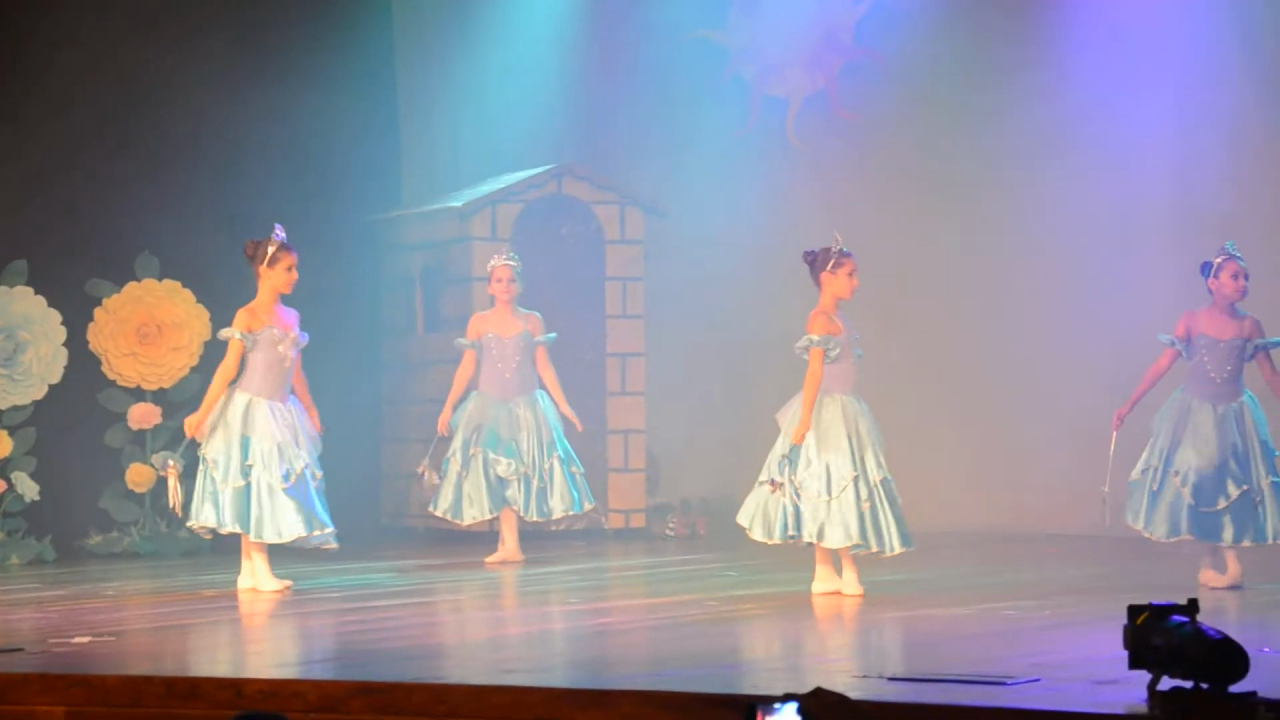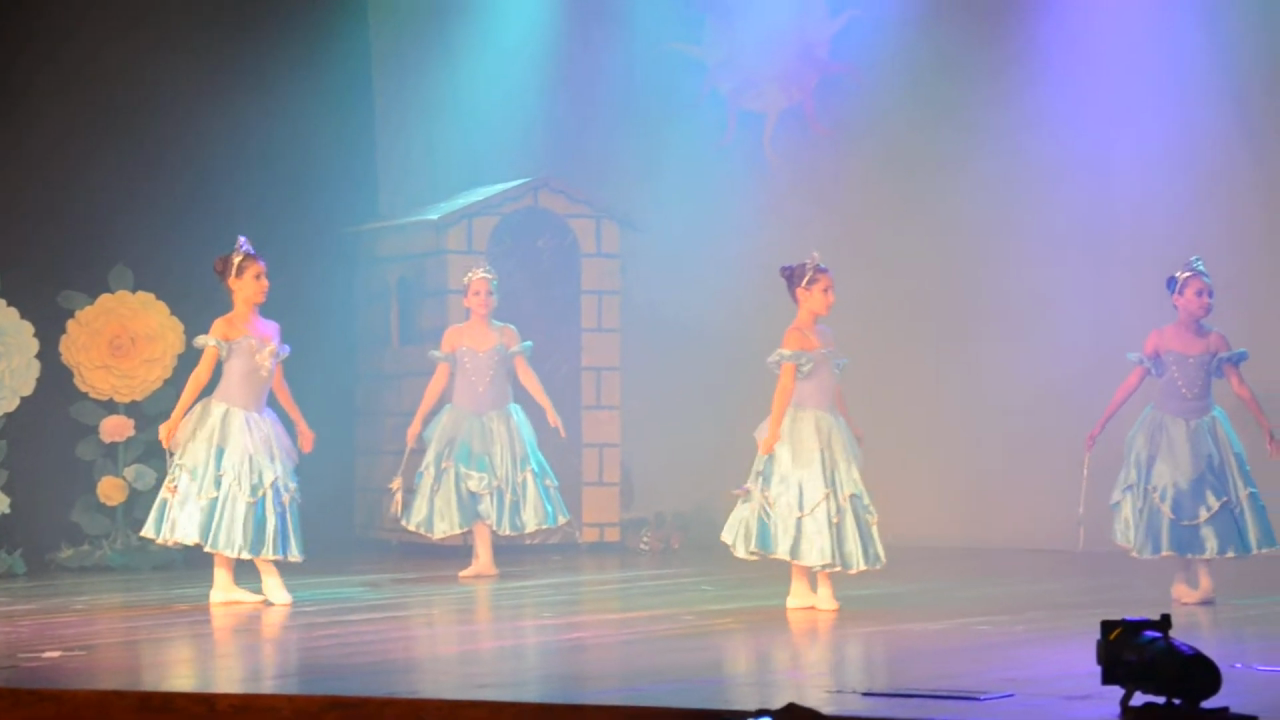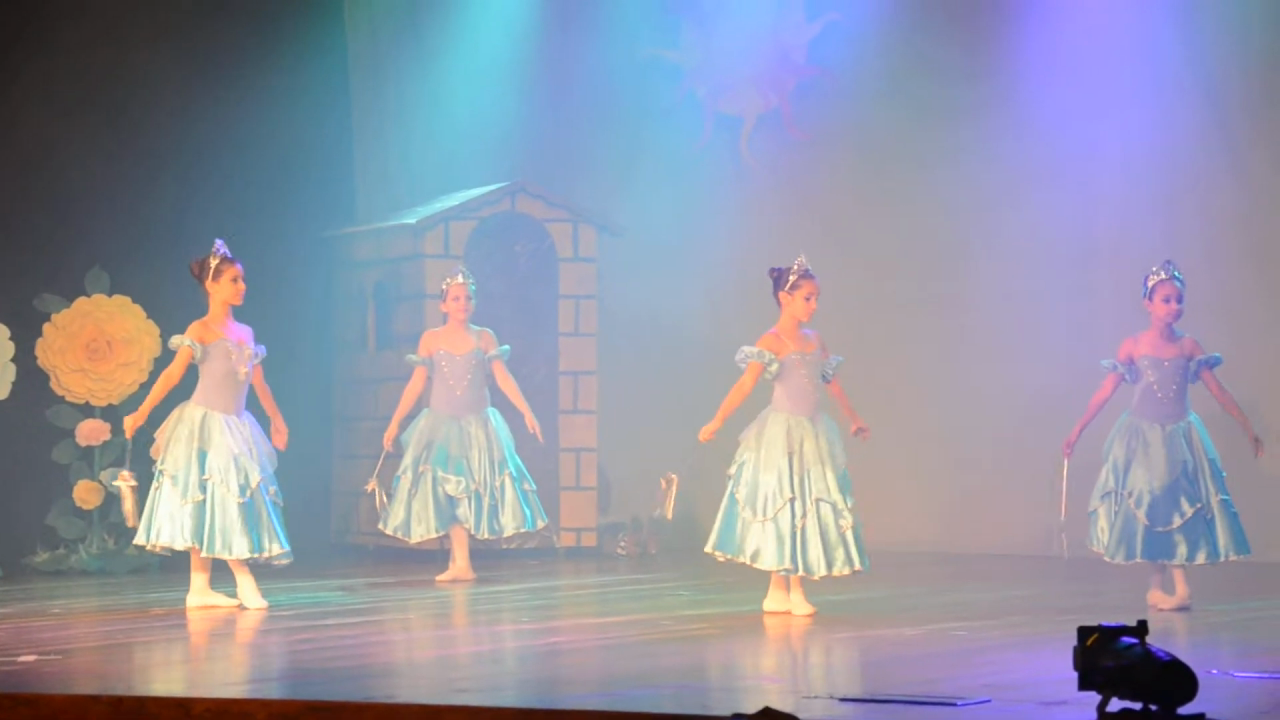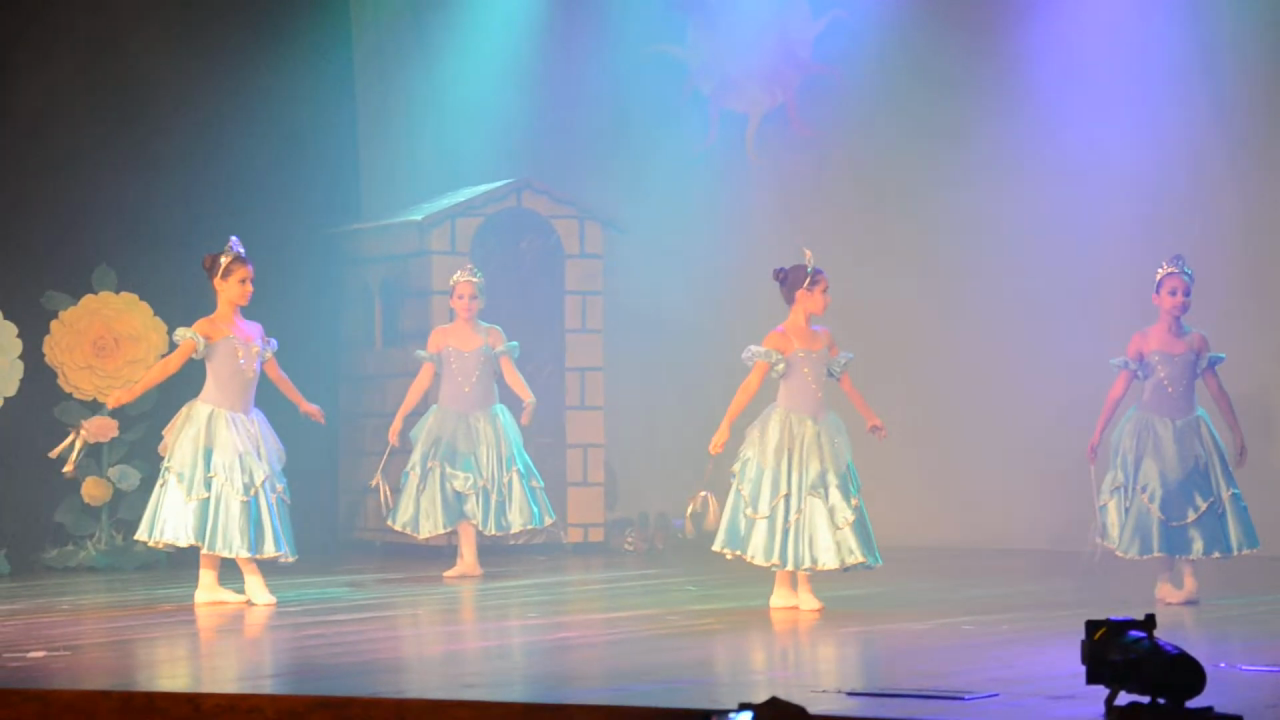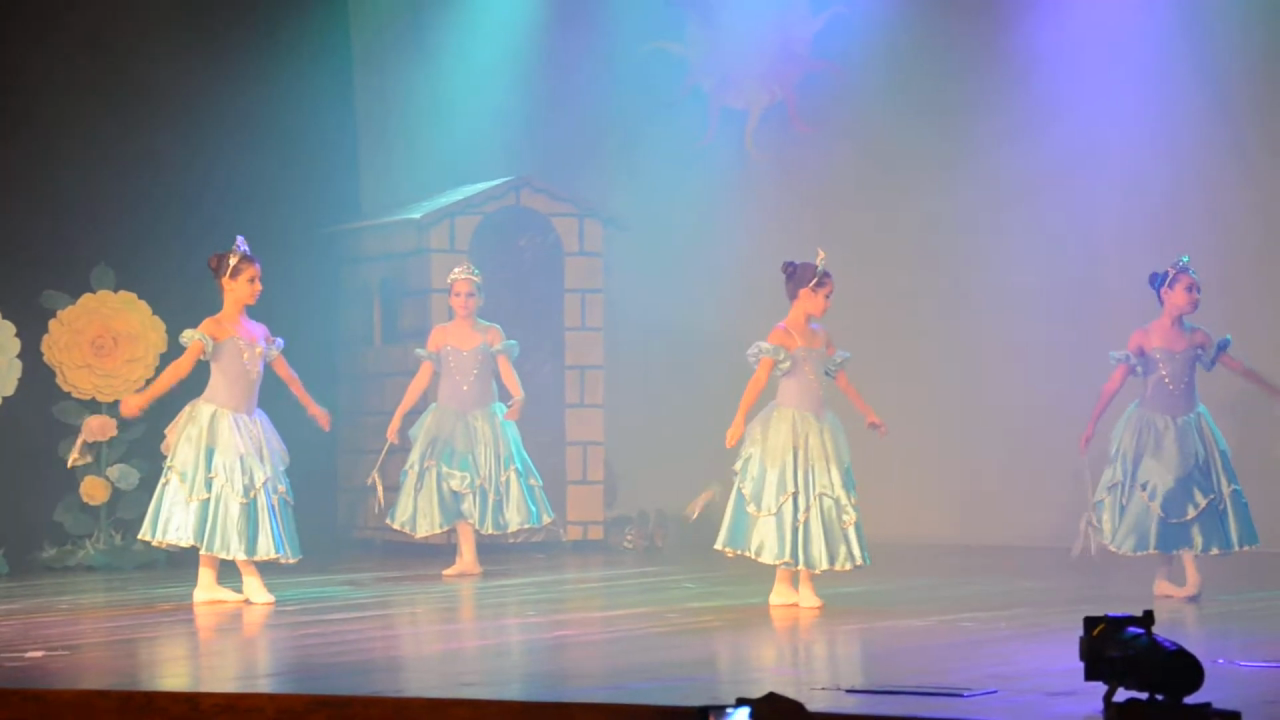
dt=0.5s
person 1, frame 1
left shoulder: (292, 316)
right shoulder: (247, 316)
right elbow: (229, 367)
left wrist: (309, 409)
right wrist: (203, 412)
left hip: (284, 411)
right hip: (251, 410)
left knee: (282, 485)
right knee: (256, 486)
left ankle: (250, 571)
right ankle: (258, 567)
person 1, frame 2
left shoulder: (272, 328)
right shoulder: (224, 326)
left elbow: (278, 381)
right elbow: (202, 374)
left wrist: (300, 423)
right wrist: (175, 419)
left hip: (259, 422)
right hip: (227, 420)
left knee: (246, 499)
right knee: (230, 498)
left ankle: (224, 585)
person 1, frame 3
left shoulder: (245, 332)
right shoulder: (200, 329)
left elbow: (258, 381)
right elbow: (174, 372)
left wrist: (277, 420)
right wrist: (142, 412)
left hip: (238, 425)
right hip: (205, 425)
left knee: (227, 504)
right knee: (211, 502)
left ankle: (201, 589)
right ankle: (244, 580)
person 1, frame 4
left shoulder: (255, 329)
right shoulder: (207, 327)
left elbow: (275, 371)
right elbow: (173, 362)
left wrist: (302, 404)
right wrist: (133, 391)
left hip: (246, 423)
right hip: (215, 422)
left knee: (236, 499)
right knee: (221, 499)
left ankle: (209, 584)
right ankle: (252, 576)
person 1, frame 5
left shoulder: (259, 331)
right shoulder: (213, 327)
left elbow: (284, 370)
right elbow: (183, 365)
left wrist: (311, 405)
right wrist: (145, 396)
left hip: (249, 423)
right hip: (217, 422)
left knee: (239, 500)
right knee: (220, 498)
left ankle: (208, 583)
person 2, frame 1
left shoulder: (837, 318)
right shoulder: (821, 319)
right elbow: (815, 370)
right wrist: (805, 418)
left hip: (845, 413)
right hip: (826, 414)
left knee: (848, 490)
right knee: (831, 489)
left ankle: (827, 573)
right ankle: (828, 571)
person 2, frame 2
left shoulder: (824, 334)
right shoulder: (795, 335)
right elbow: (785, 385)
left wrist: (848, 426)
right wrist: (772, 431)
left hip: (826, 429)
right hip: (803, 428)
left knee: (827, 503)
right knee: (808, 502)
left ankle: (811, 586)
right ankle: (809, 587)
person 2, frame 3
left shoulder: (814, 339)
right shoulder: (772, 340)
left elbow: (832, 383)
right elbow: (746, 383)
left wrist: (854, 419)
right wrist: (717, 421)
left hip: (814, 433)
right hip: (782, 432)
left knee: (811, 508)
right knee: (784, 508)
left ankle: (789, 591)
right ankle: (782, 591)
person 2, frame 4
left shoulder: (824, 337)
right shoulder: (778, 338)
left elbow: (845, 381)
right elbow: (752, 383)
left wrist: (870, 416)
right wrist: (725, 426)
left hip: (819, 431)
right hip: (786, 430)
left knee: (815, 504)
right knee: (788, 504)
left ankle: (800, 586)
right ankle: (787, 587)
person 2, frame 5
left shoulder: (821, 335)
right shoulder: (781, 334)
left elbow: (841, 378)
right elbow: (759, 379)
left wrist: (868, 413)
right wrist: (739, 421)
left hip: (818, 428)
right hip: (787, 427)
left knee: (816, 502)
right knee: (786, 501)
left ankle: (804, 583)
right ankle: (785, 585)
person 3, frame 1
left shoulder: (1250, 325)
right shoulder: (1192, 320)
right elbow: (1163, 364)
right wrist: (1129, 405)
left hip: (1234, 414)
right hip: (1194, 411)
left knee: (1227, 485)
right knee: (1196, 481)
left ankle: (1210, 566)
person 3, frame 2
left shoulder: (1215, 340)
right shoulder: (1159, 338)
left elbow: (1239, 385)
right elbow: (1132, 383)
right wrist: (1101, 423)
left hip: (1204, 430)
right hip: (1165, 428)
left knee: (1200, 498)
right knee: (1172, 498)
left ankle: (1182, 580)
person 3, frame 3
left shoulder: (1189, 345)
right shoulder: (1133, 345)
left elbow: (1216, 388)
right elbow: (1106, 389)
left wrist: (1248, 427)
right wrist: (1077, 430)
left hip: (1181, 435)
right hip: (1142, 435)
left knee: (1177, 507)
right knee: (1148, 505)
left ankle: (1158, 586)
person 3, frame 4
left shoulder: (1197, 341)
right shoulder: (1141, 340)
left elbow: (1216, 388)
right elbow: (1120, 388)
left wrist: (1237, 433)
right wrist: (1098, 431)
left hip: (1189, 431)
right hip: (1150, 430)
left knee: (1186, 500)
right knee: (1157, 500)
left ankle: (1166, 581)
person 3, frame 5
left shoulder: (1198, 336)
right shoulder: (1143, 336)
left elbow: (1237, 367)
right elbow: (1116, 381)
right wrist: (1092, 423)
left hip: (1189, 427)
right hip: (1151, 427)
left knee: (1187, 495)
right knee: (1155, 498)
right ankle: (1165, 577)
person 4, frame 1
left shoulder: (533, 320)
right shoulder: (478, 322)
left elbow: (544, 366)
right elbow: (467, 367)
left wrist: (563, 404)
right wrist: (448, 408)
left hip: (526, 406)
right hip: (489, 406)
left knee: (521, 471)
right knee: (494, 472)
left ankle: (508, 542)
right ankle: (510, 545)
person 4, frame 2
left shoulder: (508, 333)
right shoulder: (453, 335)
left elbow: (525, 374)
right elbow: (440, 380)
left wrist: (548, 407)
right wrist: (418, 419)
left hip: (500, 420)
right hip: (463, 420)
left knee: (495, 485)
right knee: (469, 486)
left ankle: (481, 557)
right ankle: (484, 559)
person 4, frame 3
left shoulder: (485, 338)
right shoulder: (430, 339)
left elbow: (503, 377)
right elbow: (416, 383)
left wrist: (527, 412)
right wrist: (394, 422)
left hip: (477, 424)
right hip: (441, 425)
left knee: (474, 489)
right knee: (445, 490)
left ankle: (458, 561)
right ankle: (461, 564)
person 4, frame 4
left shoulder: (494, 334)
right shoulder: (439, 335)
left elbow: (511, 372)
right elbow: (423, 380)
left wrist: (530, 398)
right wrist: (400, 416)
left hip: (486, 421)
right hip: (449, 421)
left knee: (482, 486)
right knee: (454, 487)
left ankle: (465, 556)
right ankle: (469, 560)
person 4, frame 5
left shoulder: (493, 333)
right shoulder: (439, 334)
left elbow: (507, 370)
right elbow: (422, 378)
left wrist: (519, 397)
right wrist: (398, 415)
left hip: (485, 419)
right hip: (447, 419)
left knee: (479, 485)
right knee: (453, 485)
left ankle: (464, 555)
right ankle: (468, 558)
